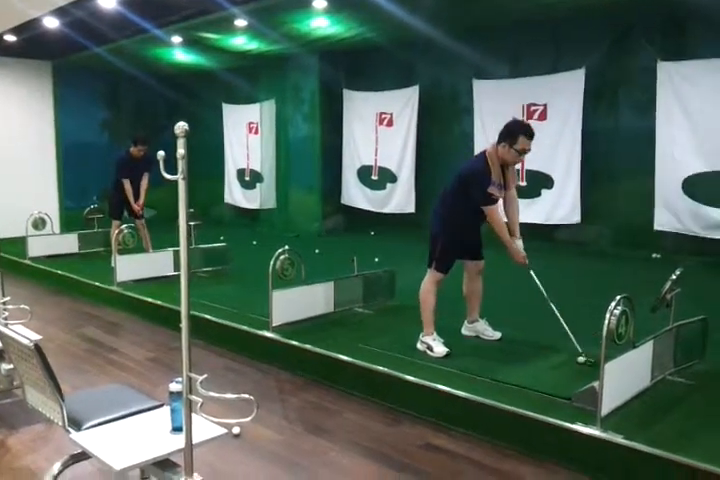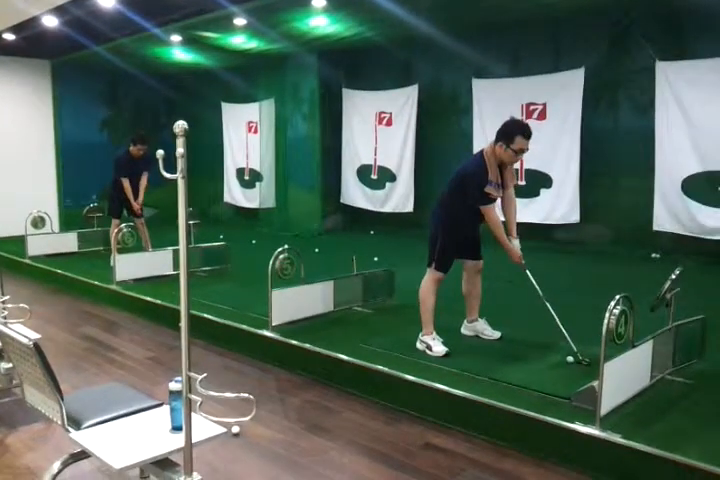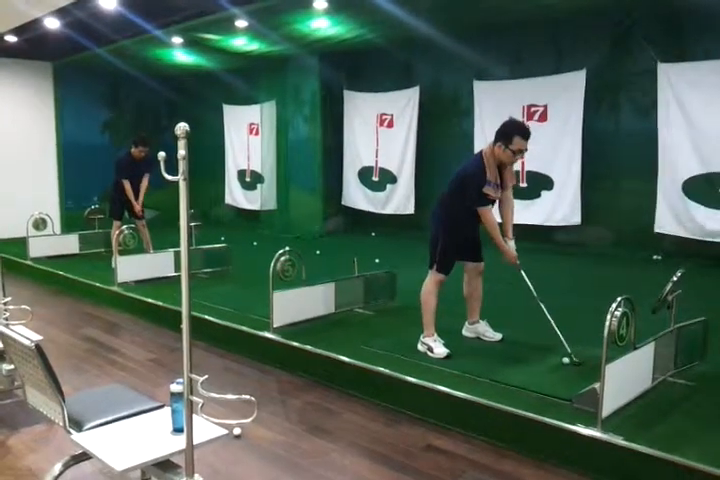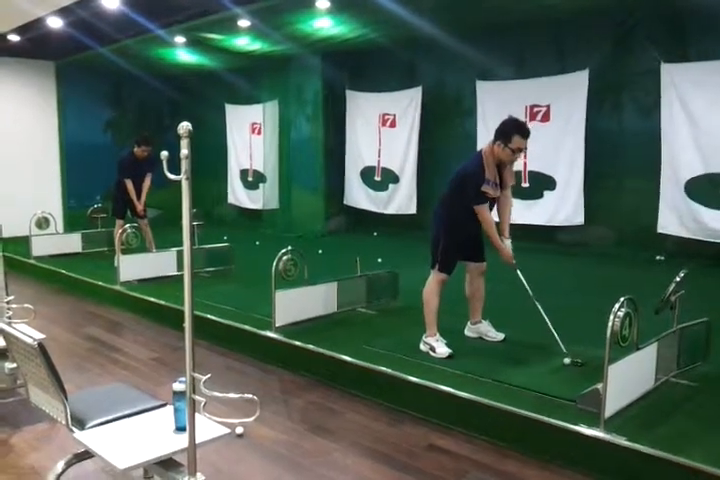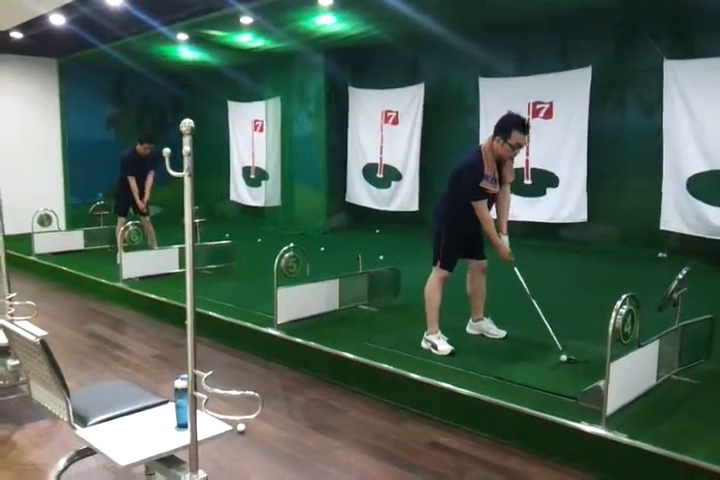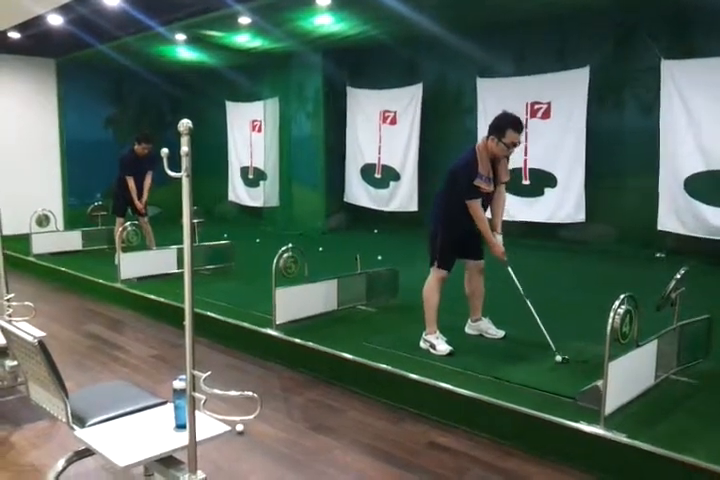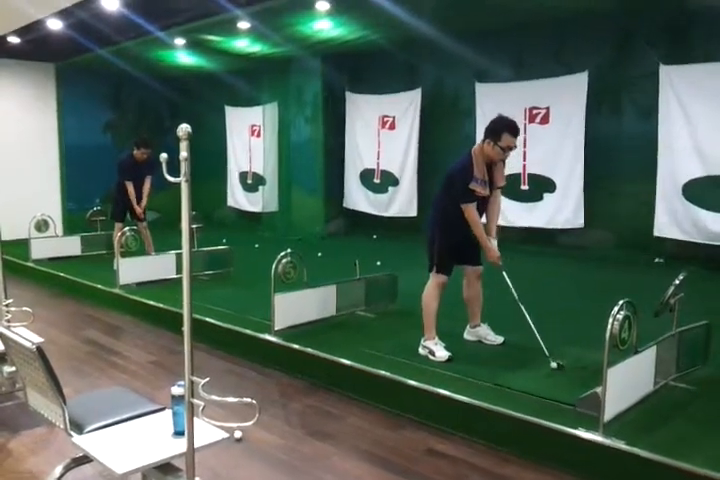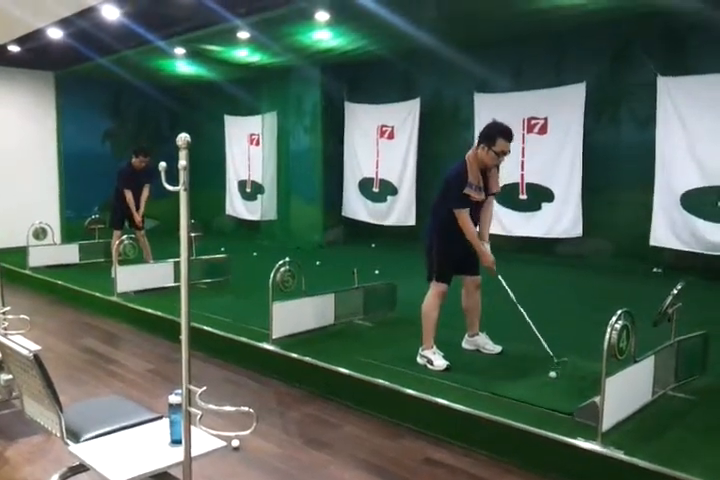
dt=0.2s
person 1, frame 1
left shoulder: (506, 162)
right shoulder: (479, 171)
left elbow: (511, 196)
right elbow: (493, 215)
left wrist: (517, 237)
right wrist: (512, 249)
left hip: (470, 222)
right hip: (448, 222)
left knee: (476, 267)
right knee: (435, 275)
left ankle: (473, 322)
right ankle: (427, 336)
person 1, frame 2
left shoulder: (504, 161)
right shoulder: (476, 171)
left elbow: (508, 194)
right elbow: (490, 214)
left wrist: (513, 236)
right wrist: (509, 249)
left hip: (469, 222)
right hip: (447, 222)
left knee: (475, 267)
right knee: (435, 274)
left ankle: (472, 321)
right ankle: (426, 335)
person 1, frame 3
left shoulder: (504, 162)
right shoulder: (475, 172)
left elbow: (506, 195)
right elbow: (486, 214)
left wrist: (509, 237)
right wrist: (504, 249)
left hip: (469, 224)
right hip: (448, 223)
left knee: (475, 268)
right knee: (437, 275)
left ankle: (473, 323)
right ankle: (428, 337)
person 1, frame 4
left shoulder: (505, 162)
right shoulder: (474, 171)
left elbow: (506, 195)
right elbow: (484, 214)
left wrist: (505, 236)
right wrist: (501, 249)
left hip: (471, 224)
right hip: (449, 223)
left knee: (478, 269)
right knee: (439, 275)
left ankle: (475, 323)
right ankle: (430, 337)
person 1, frame 5
left shoulder: (505, 158)
right shoulder: (473, 166)
left elbow: (504, 192)
right elbow: (482, 210)
left wrist: (503, 232)
right wrist: (499, 245)
left hip: (472, 222)
right hip: (450, 220)
left knee: (479, 266)
right knee: (441, 272)
left ankle: (477, 321)
right ankle: (431, 334)
person 1, frame 6
left shoulder: (501, 158)
right shoulder: (468, 165)
left elbow: (500, 191)
right elbow: (475, 208)
left wrist: (497, 232)
right wrist: (492, 243)
left hip: (469, 222)
right hip: (447, 220)
left knee: (477, 267)
right knee: (439, 273)
left ankle: (476, 321)
right ankle: (430, 334)
person 1, frame 7
left shoulder: (497, 162)
right shoulder: (463, 170)
left elbow: (495, 197)
right elbow: (470, 213)
left wrist: (492, 236)
right wrist: (487, 248)
left hip: (467, 227)
right hip: (444, 226)
left knee: (474, 272)
right knee: (439, 278)
left ankle: (475, 327)
right ankle: (429, 340)
person 1, frame 8
left shoulder: (491, 169)
right shoulder: (458, 176)
left elbow: (487, 204)
right elbow: (463, 219)
left wrist: (485, 242)
right wrist: (483, 252)
left hip: (466, 236)
right hip: (443, 235)
left knee: (473, 282)
right knee: (439, 288)
left ankle: (473, 336)
right ankle: (427, 350)
person 2, frame 1
left shoulder: (147, 159)
right shoulder: (122, 160)
left elbow: (145, 179)
right elbow: (126, 183)
left wrist: (141, 199)
right wrist: (132, 204)
left hip: (136, 194)
right hip: (118, 194)
left knee: (141, 222)
right knee: (116, 223)
left ankle: (150, 251)
right ankle: (114, 255)
person 2, frame 2
left shoulder: (146, 158)
right shoulder: (121, 159)
left elbow: (144, 178)
right elbow: (125, 182)
left wrist: (140, 199)
right wrist: (132, 203)
left hip: (135, 193)
right hip: (118, 193)
left knee: (140, 221)
right knee: (116, 222)
left ankle: (149, 250)
right ankle: (114, 254)
person 2, frame 3
left shoulder: (147, 161)
right shoulder: (122, 161)
left elbow: (145, 180)
right elbow: (126, 184)
left wrist: (140, 200)
right wrist: (134, 204)
left hip: (136, 195)
right hip: (119, 195)
left knee: (142, 223)
right knee: (117, 224)
left ankle: (150, 252)
right ankle: (115, 256)
person 2, frame 4
left shoulder: (150, 160)
right shoulder: (125, 160)
left elbow: (147, 179)
right elbow: (128, 183)
left wrist: (142, 200)
right wrist: (135, 203)
left hip: (138, 194)
right hip: (122, 194)
left knee: (144, 222)
right knee: (120, 223)
left ankle: (153, 251)
right ankle: (118, 255)
person 2, frame 5
left shoulder: (152, 157)
right shoulder: (128, 158)
left elbow: (150, 177)
right elbow: (132, 181)
left wrist: (146, 197)
right wrist: (137, 201)
left hip: (141, 192)
right hip: (124, 192)
left knee: (146, 220)
right knee: (122, 220)
left ankle: (155, 248)
right ankle: (120, 252)
person 2, frame 6
left shoulder: (151, 157)
right shoulder: (126, 158)
left elbow: (148, 177)
right elbow: (130, 181)
left wrist: (144, 196)
right wrist: (135, 201)
left hip: (139, 192)
right hip: (122, 192)
left knee: (144, 220)
right knee: (120, 221)
left ankle: (153, 249)
right ankle: (118, 252)
person 2, frame 7
left shoulder: (149, 162)
right shoulder: (125, 163)
left elbow: (147, 182)
right elbow: (129, 186)
left wrist: (144, 202)
right wrist: (135, 206)
left hip: (138, 197)
right hip: (121, 197)
left knee: (143, 225)
right knee: (119, 226)
left ankle: (151, 254)
person 2, frame 8
left shoulder: (148, 171)
right shoulder: (124, 171)
left elbow: (146, 190)
right elbow: (128, 194)
left wrist: (141, 210)
right wrist: (134, 214)
left hip: (137, 205)
right hip: (120, 205)
left knee: (141, 234)
right knee: (117, 234)
left ankle: (150, 262)
right ankle: (115, 265)
